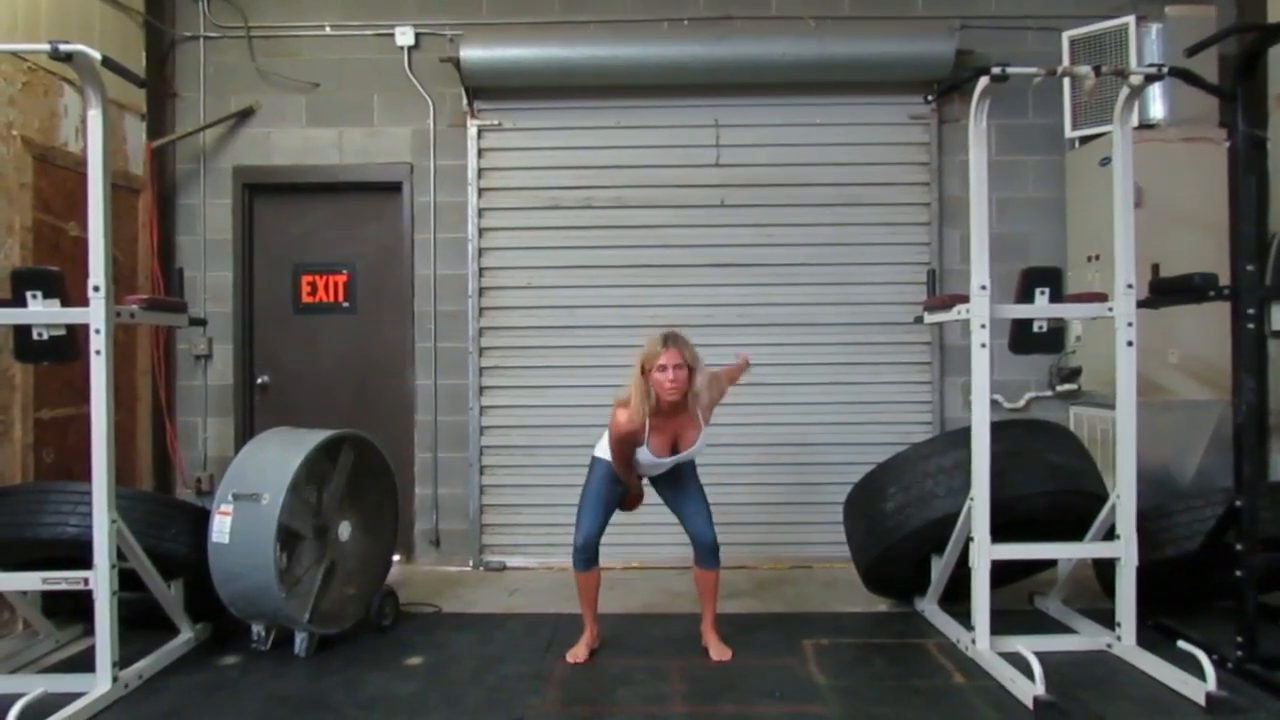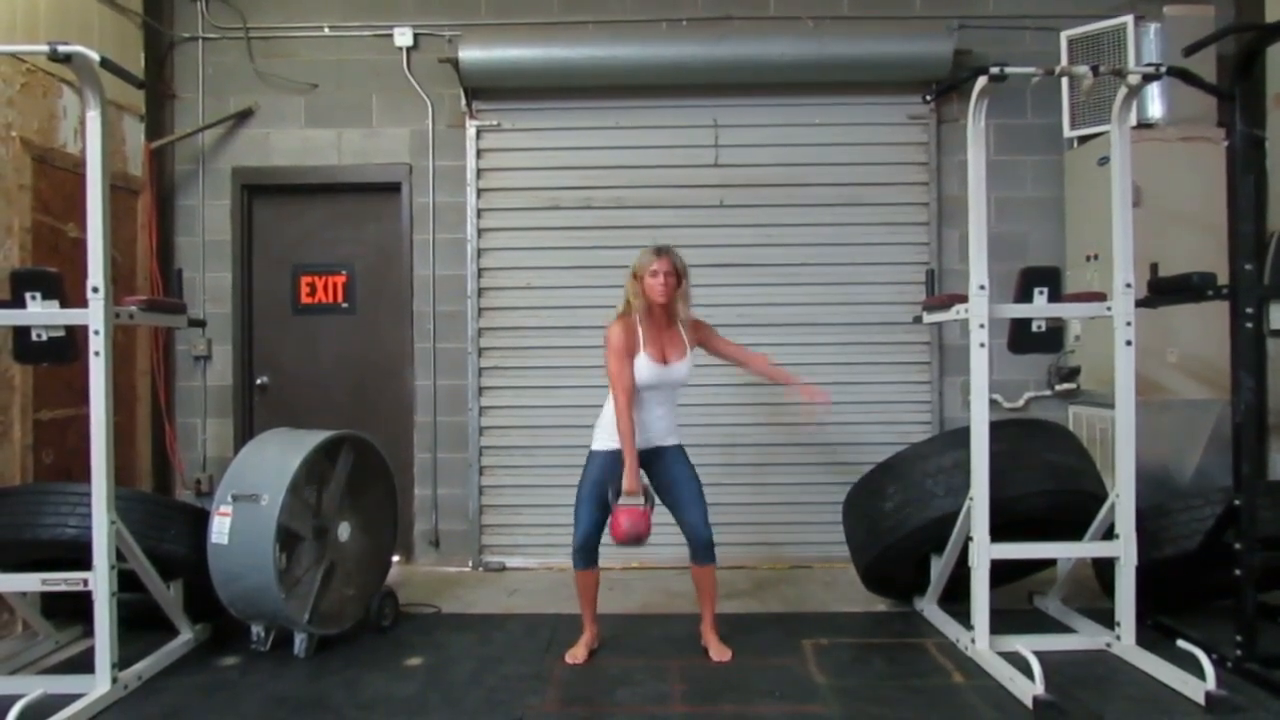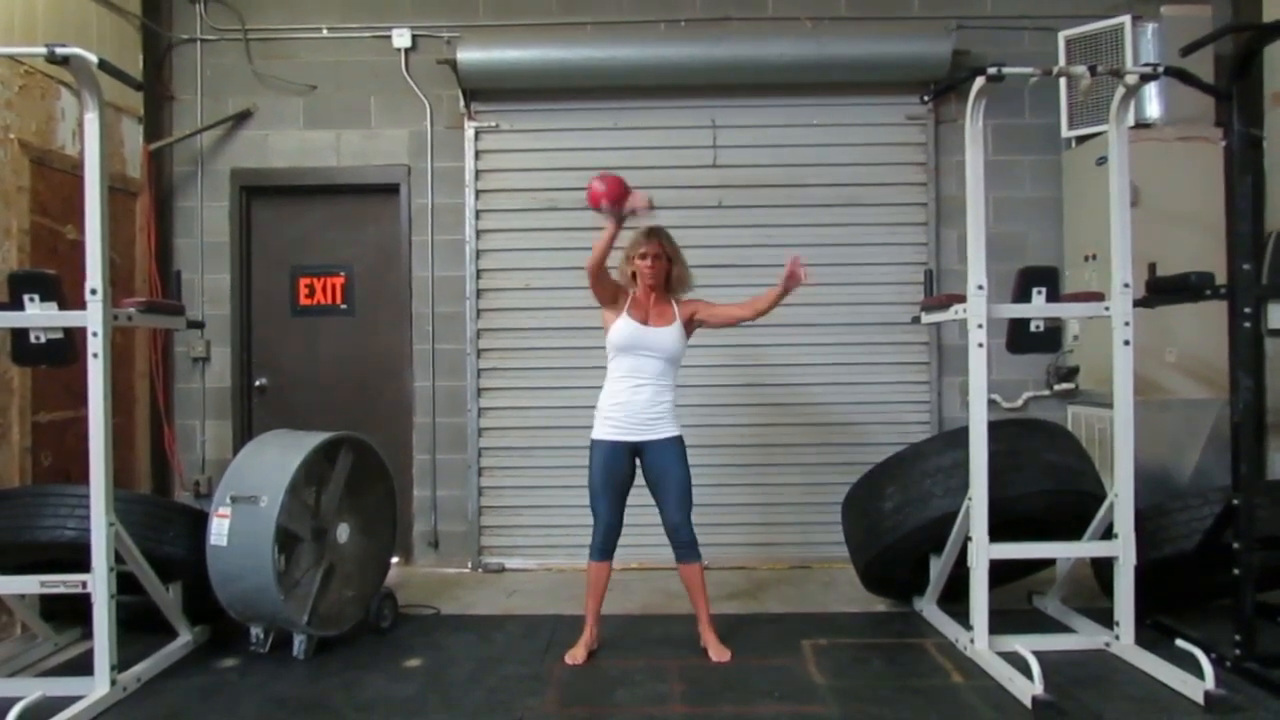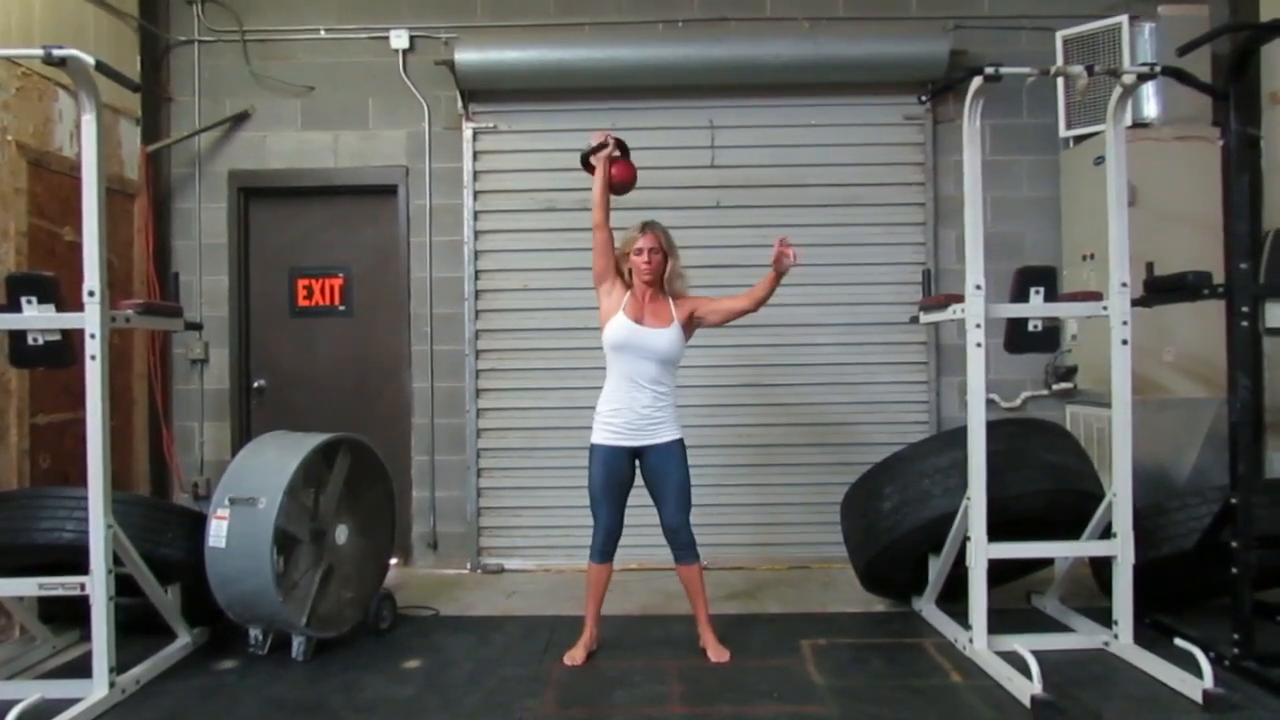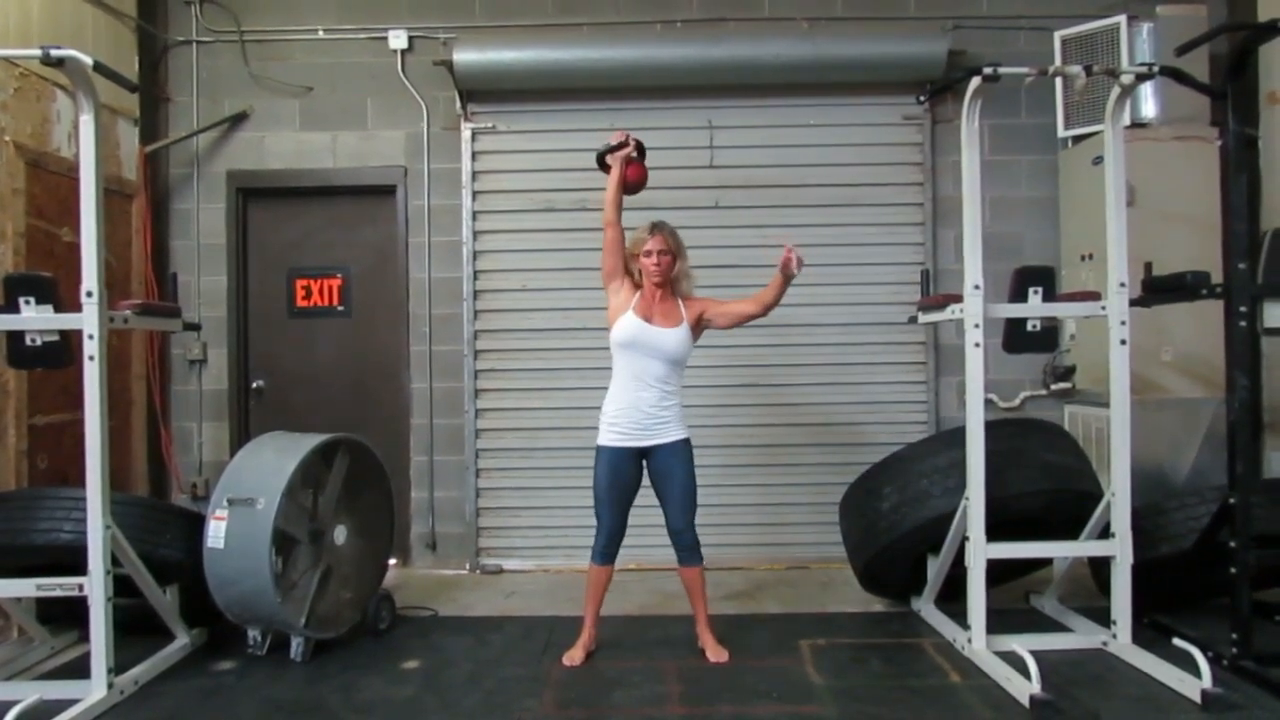
dt=0.4s
person 1, frame 1
left shoulder: (707, 394)
right shoulder: (627, 417)
left elbow: (733, 370)
right elbow: (621, 464)
left wrist: (742, 364)
right wrist: (633, 488)
left hip: (675, 467)
right hip: (614, 463)
left knee: (706, 540)
right knee: (585, 542)
left ankle: (709, 631)
right ankle: (590, 633)
person 1, frame 2
left shoulder: (690, 329)
right shoulder: (623, 330)
left elbow: (746, 358)
right elbow: (622, 401)
left wrist: (796, 384)
right wrist: (630, 468)
left hip: (664, 445)
right hip: (613, 445)
left knee: (700, 536)
right knee: (584, 540)
left ankle: (709, 630)
right ankle: (589, 632)
person 1, frame 3
left shoulder: (685, 311)
right shoulder: (615, 299)
left elbow: (746, 311)
right elbow: (592, 269)
left wrist: (784, 289)
right wrist: (614, 224)
left hip: (663, 435)
right hip: (611, 433)
left knee: (681, 530)
right knee: (605, 533)
left ankle: (707, 630)
right ankle: (589, 633)
person 1, frame 4
left shoulder: (685, 309)
right shoulder: (612, 295)
left elbow: (748, 303)
right elbow: (600, 227)
left wrist: (776, 272)
right wrist: (602, 167)
left hip: (663, 438)
right hip: (611, 436)
left knee: (679, 533)
right knee: (605, 536)
left ankle: (706, 631)
right ankle: (588, 634)
person 1, frame 5
left shoulder: (693, 311)
right shoulder: (621, 295)
left elbow: (755, 307)
right elbow: (611, 226)
left wrist: (783, 278)
right wrist: (618, 167)
left hip: (670, 438)
right hip: (618, 437)
left knee: (684, 533)
right knee: (608, 536)
left ankle: (704, 631)
right ankle: (587, 633)
